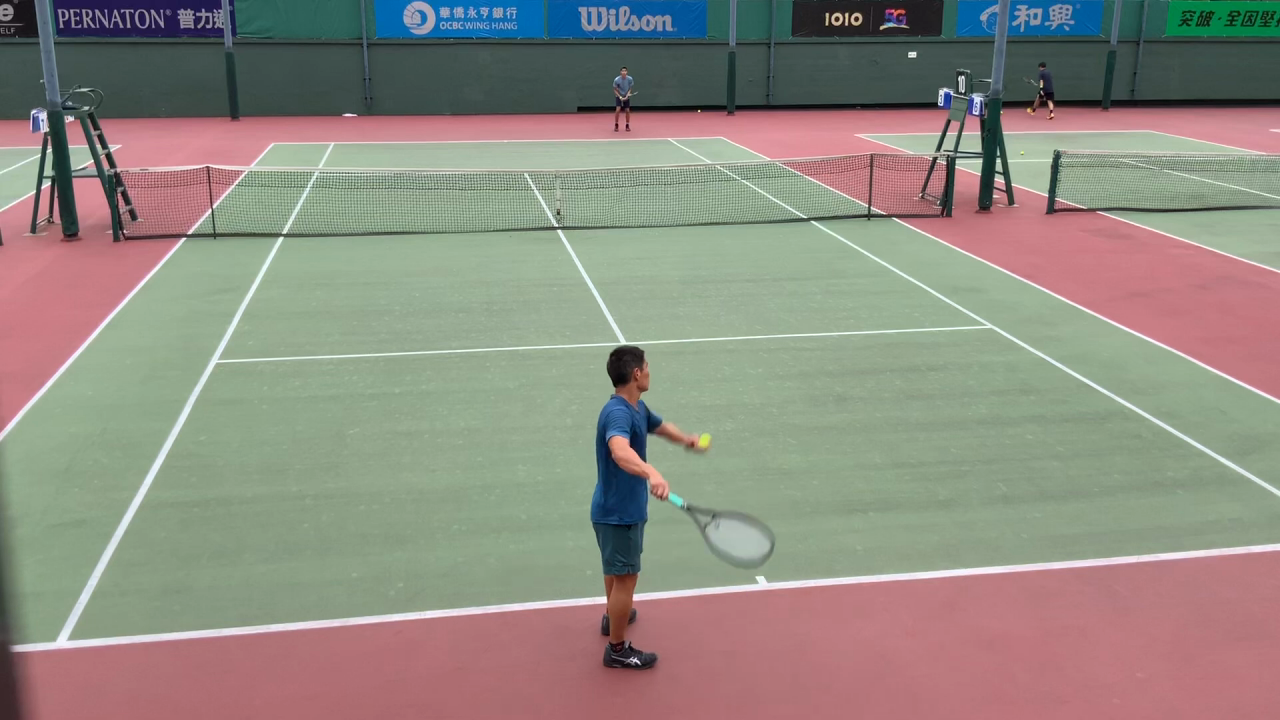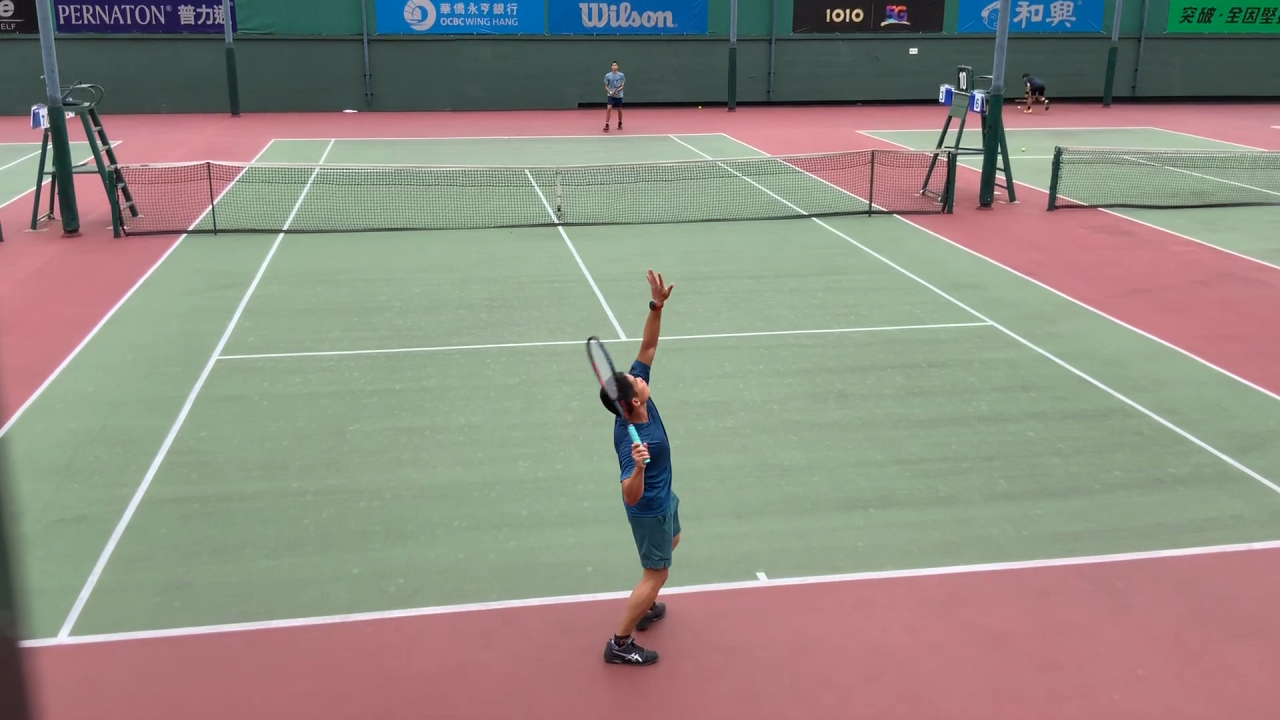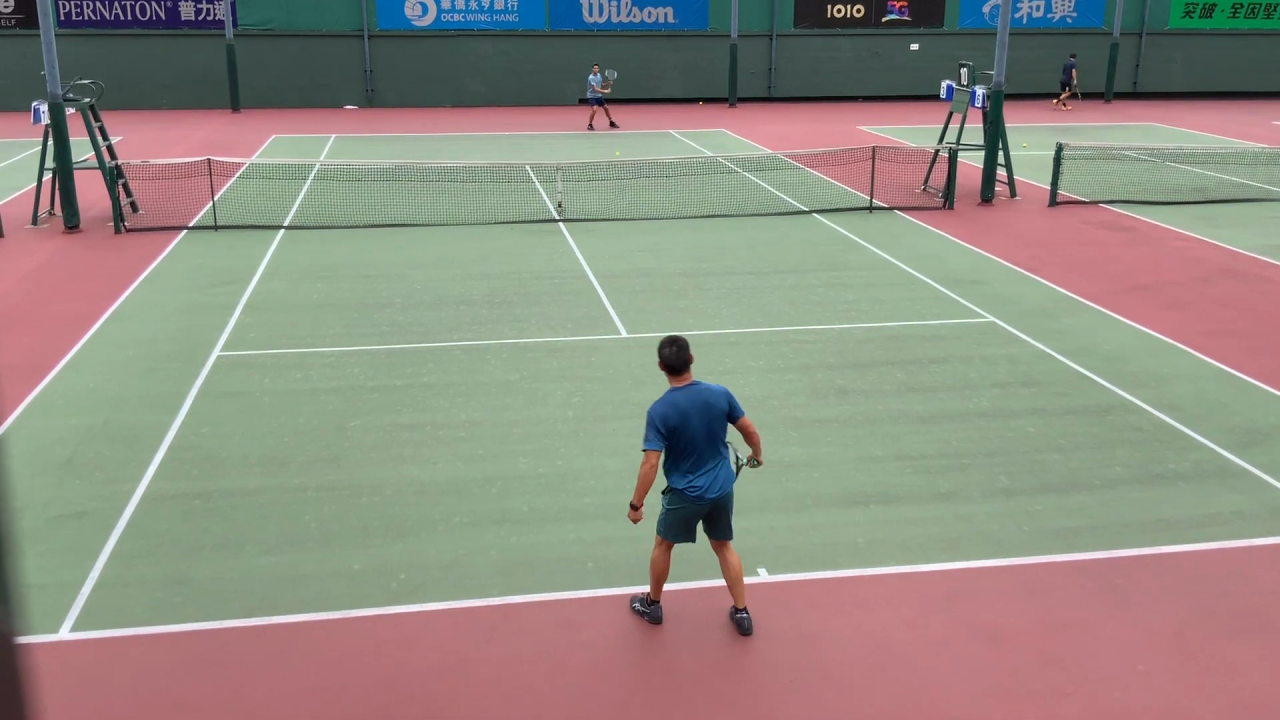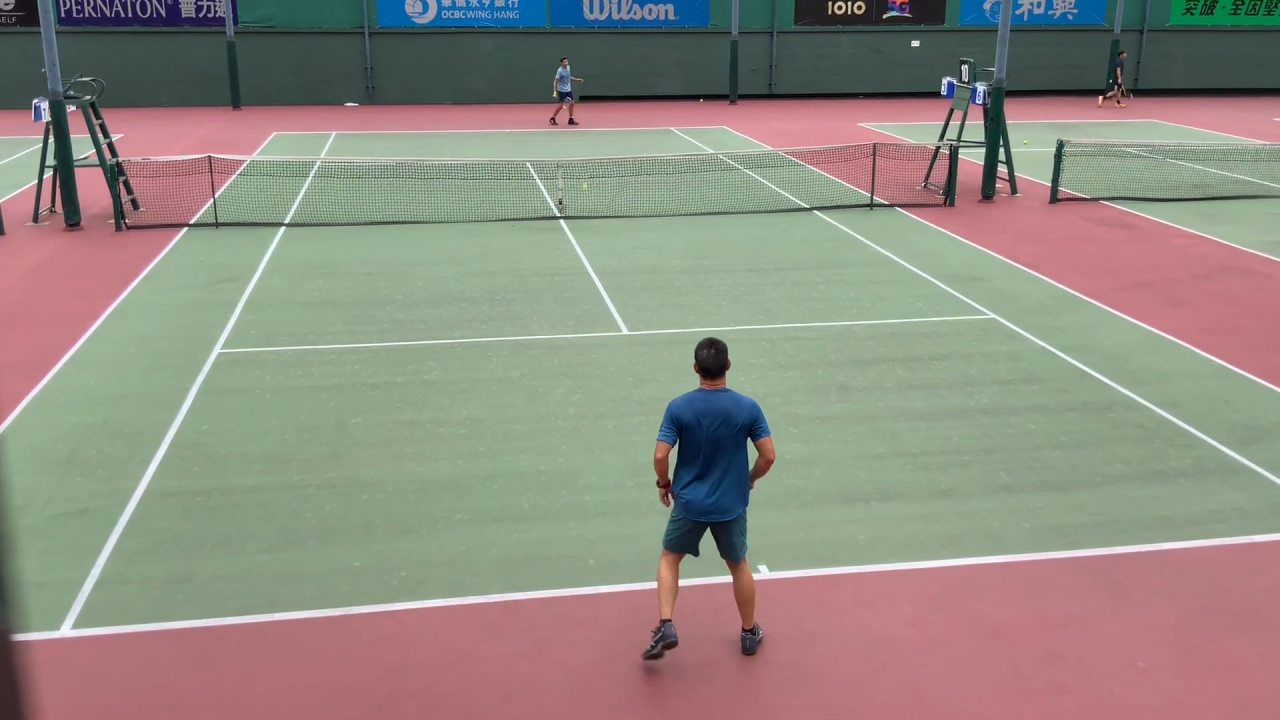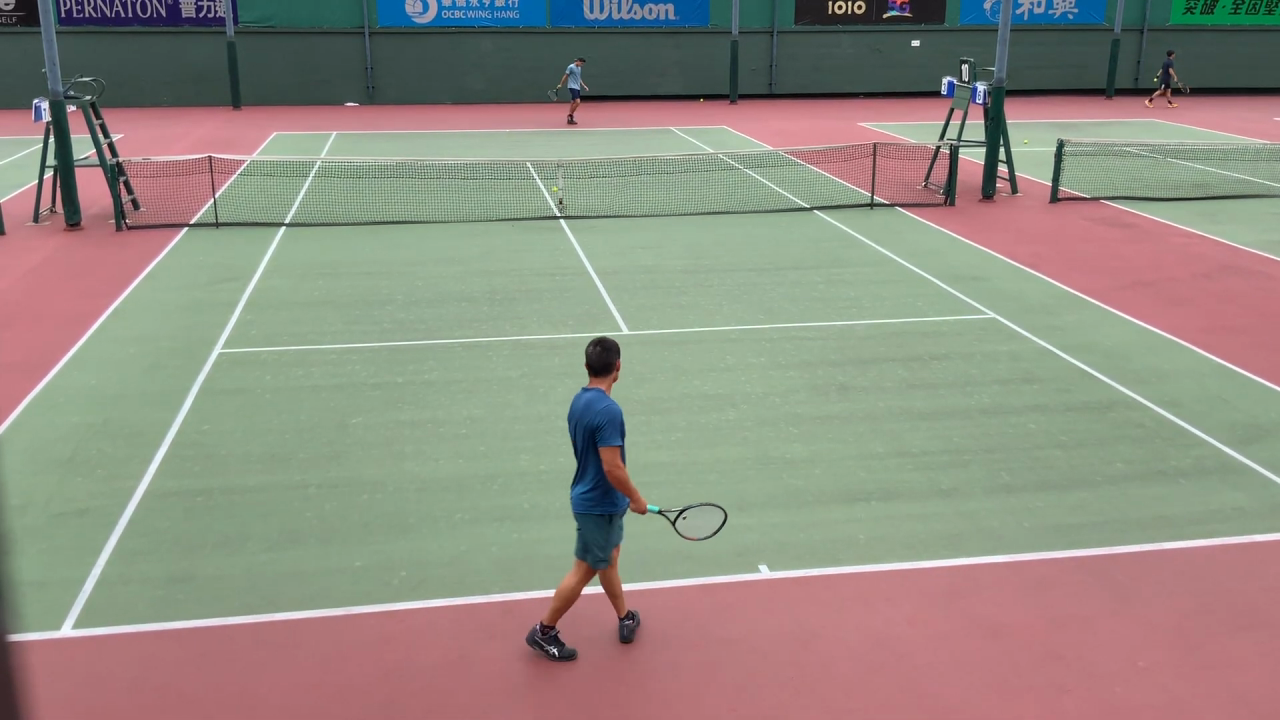
dt=1s
person 1, frame 1
left shoulder: (637, 407)
right shoulder: (616, 413)
left elbow: (660, 426)
right elbow: (620, 452)
left wrist: (687, 440)
right wrist: (651, 473)
left hip: (624, 507)
right hip: (617, 513)
left knee: (617, 571)
right knee: (625, 578)
left ankle: (614, 617)
right ankle: (617, 649)
person 1, frame 2
left shoulder: (634, 394)
right shoulder: (630, 438)
left elbow: (647, 346)
right elbow: (633, 497)
left wrist: (657, 305)
right wrist: (637, 466)
left hip: (661, 498)
right hip: (650, 507)
left knee: (671, 540)
right knee: (656, 574)
left ankle: (646, 608)
right ankle: (620, 643)
person 1, frame 3
left shoulder: (659, 411)
right shoulder: (719, 394)
left elbow: (651, 464)
right elbow: (749, 431)
left wrist: (636, 504)
right wrist: (757, 453)
left hip: (685, 494)
right hip: (722, 488)
left knee: (663, 545)
right knee: (723, 547)
left ankle: (652, 603)
right ankle: (741, 612)
person 1, frame 4
left shoulder: (678, 407)
right shoulder: (747, 407)
left elbow: (660, 457)
right elbow: (769, 455)
left wrist: (664, 484)
right wrist: (750, 480)
left hip: (689, 504)
right hip: (731, 505)
left knee: (669, 558)
right knee: (739, 565)
left ankle: (665, 626)
right ankle: (749, 633)
person 1, frame 5
left shoulder: (578, 401)
right shoulder: (608, 410)
right elbow: (613, 467)
right wrist: (636, 499)
left hip: (586, 496)
right hip: (599, 503)
left knee: (609, 558)
right knee: (585, 570)
left ankle: (624, 619)
right ankle: (544, 631)
